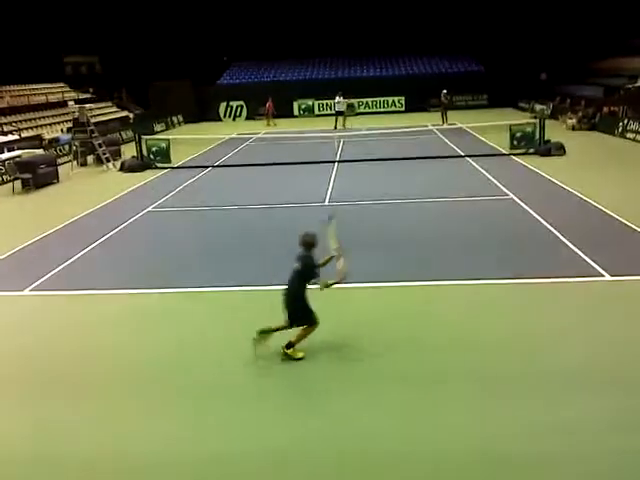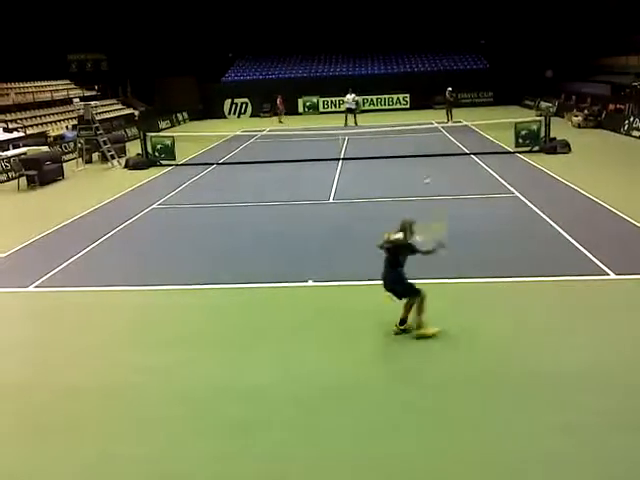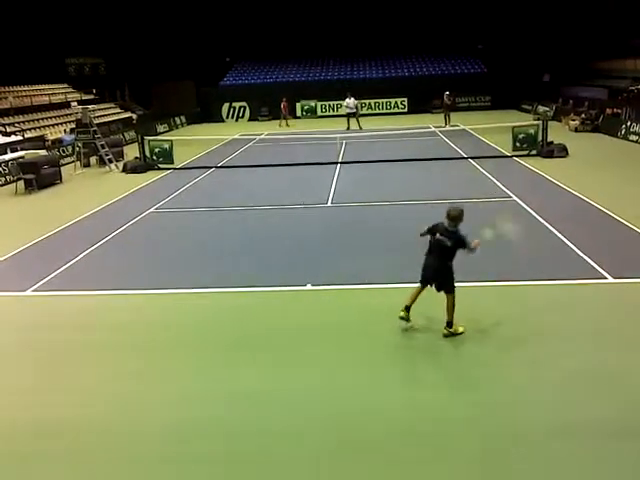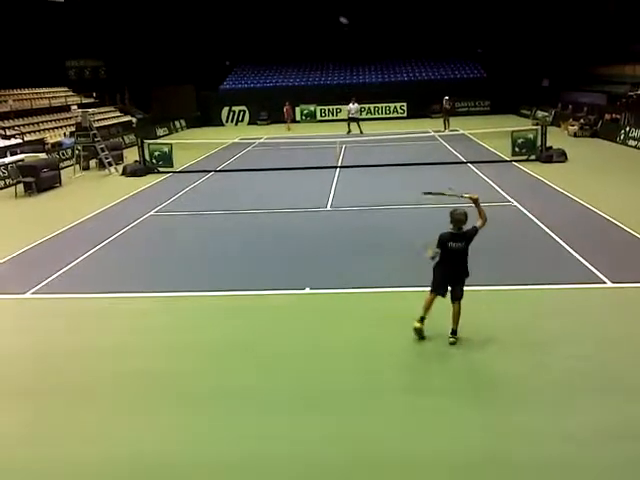
dt=0.5s
person 1, frame 1
left shoulder: (302, 257)
right shoulder: (307, 262)
left elbow: (317, 266)
right elbow: (321, 285)
left wrist: (332, 256)
right wrist: (339, 280)
left hip: (291, 295)
right hip: (297, 298)
left knee: (292, 323)
right knee: (312, 324)
left ankle: (266, 332)
right ankle: (288, 348)
person 1, frame 2
left shoulder: (405, 244)
right shoulder: (399, 243)
left elbow: (417, 251)
right elbow: (381, 246)
right wrist: (393, 241)
left hip: (393, 278)
right hip: (393, 280)
left knee: (413, 296)
right knee: (420, 295)
left ankle: (401, 325)
right ankle: (419, 329)
person 1, frame 3
left shoulder: (438, 226)
right shoulder: (459, 238)
left elbow: (422, 233)
right elbow: (470, 249)
left wrist: (429, 233)
right wrist: (476, 244)
left hip: (429, 263)
right hip: (443, 268)
left knee: (421, 286)
right knee: (450, 295)
left ankle: (405, 311)
right ankle: (449, 327)
person 1, frame 4
left shoulder: (443, 237)
right shoulder: (468, 235)
left elbow: (435, 255)
right elbow: (483, 221)
left wrist: (430, 254)
right wrist: (477, 204)
left hip: (442, 271)
right hip: (459, 273)
left knee: (433, 294)
right knee: (456, 302)
left ankle: (420, 322)
right ankle: (453, 334)
